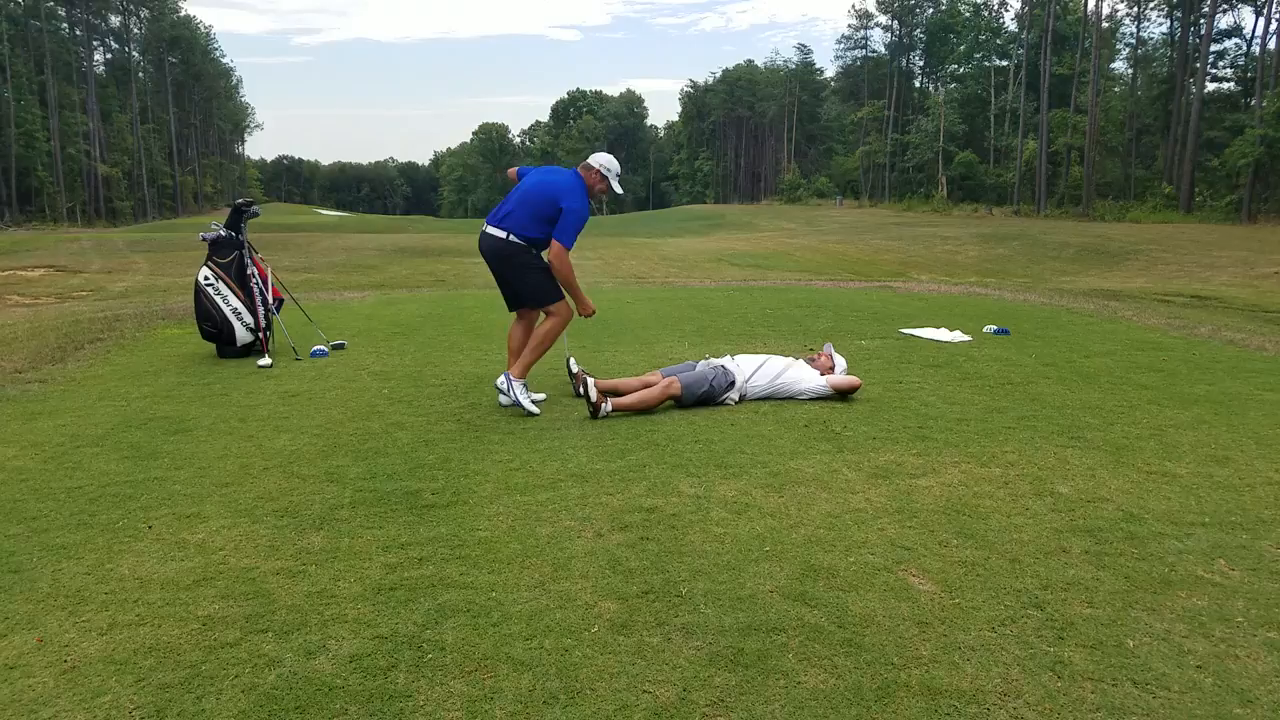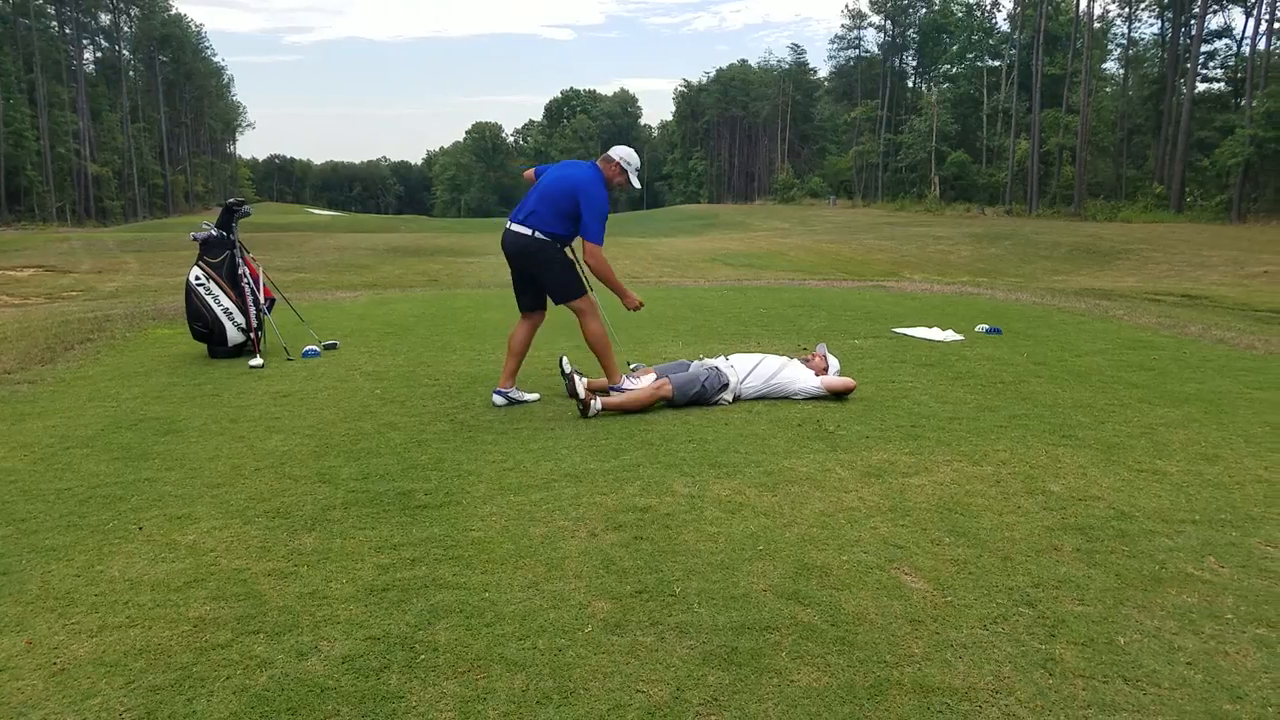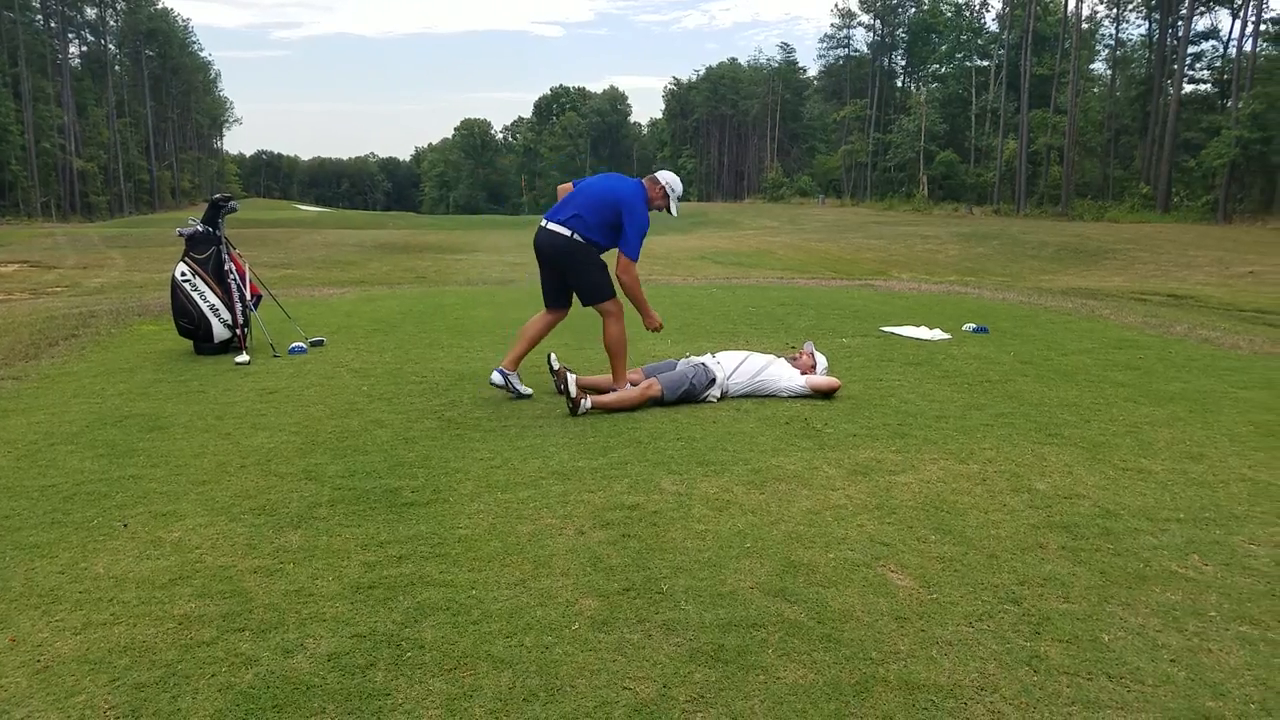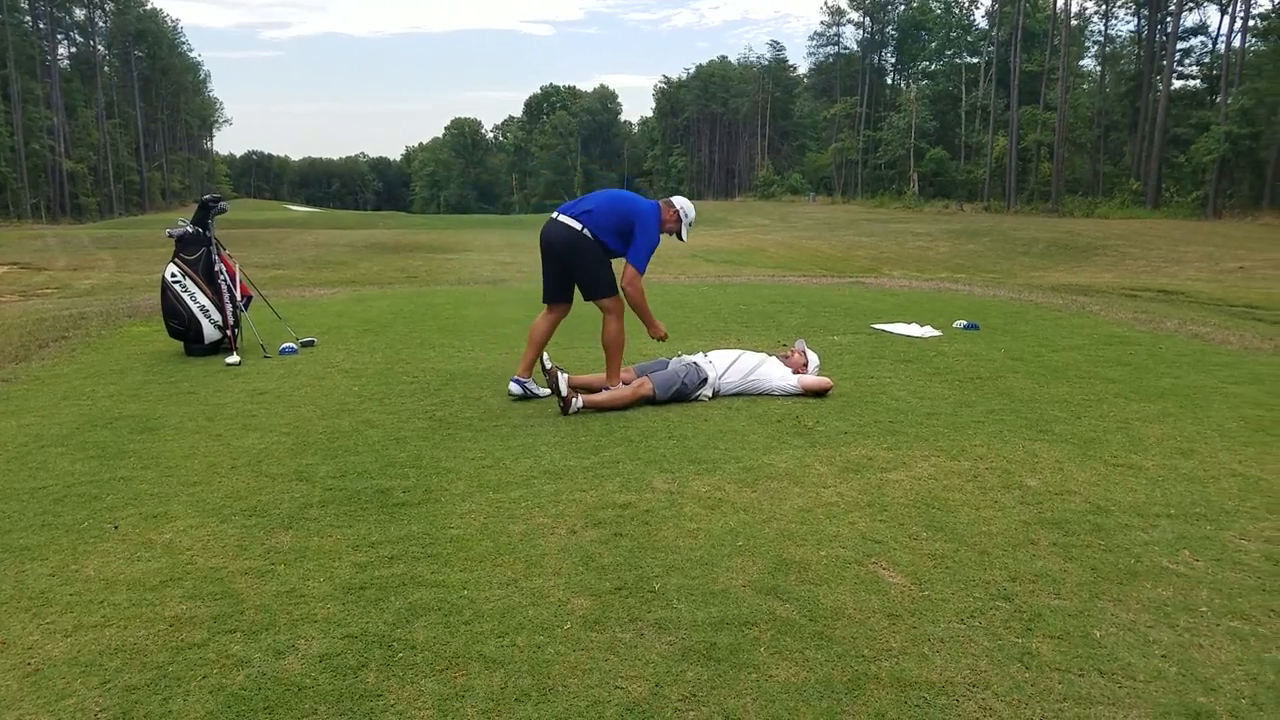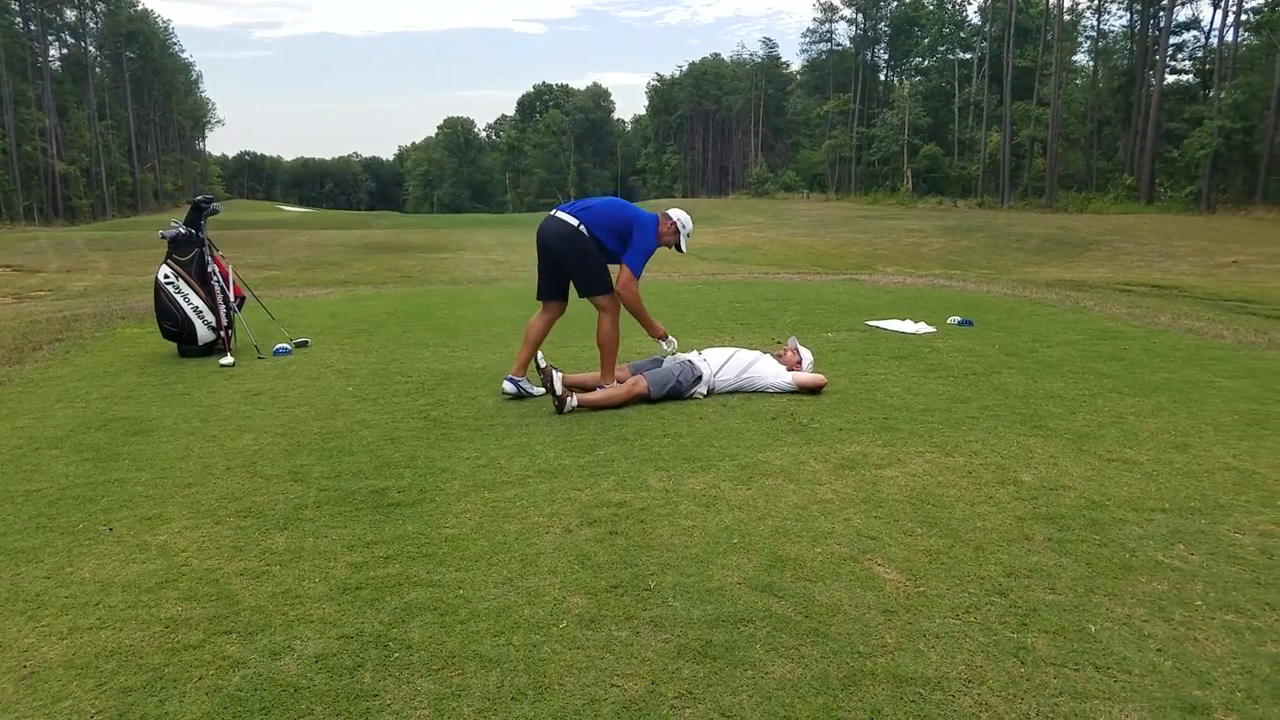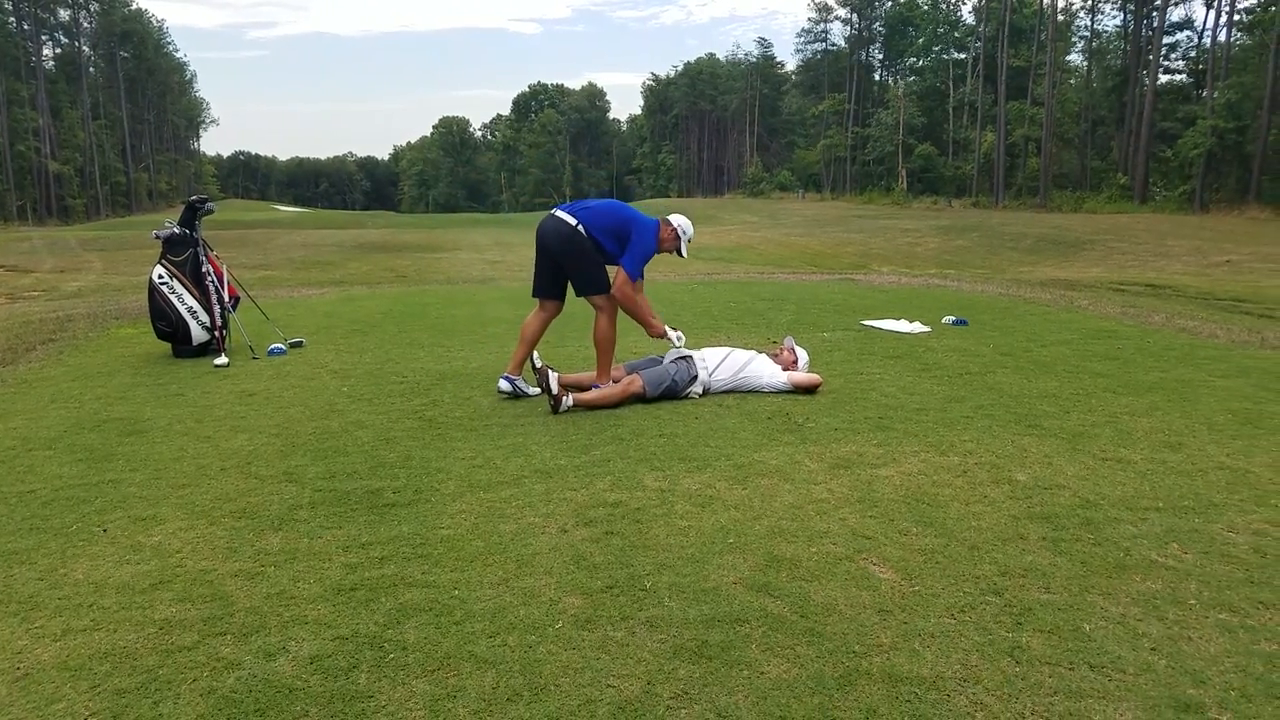
dt=0.3s
person 1, frame 1
left shoulder: (811, 381)
right shoulder: (796, 364)
left elbow: (854, 382)
left wrist: (837, 392)
left hip: (729, 381)
right hip: (721, 365)
left knee: (668, 386)
right knee: (652, 377)
left ankle: (605, 405)
right ankle: (589, 383)
person 1, frame 2
left shoulder: (805, 380)
right shoulder: (791, 364)
left elbow: (849, 384)
left wrist: (831, 392)
left hip: (723, 382)
right hip: (716, 364)
left knee: (659, 388)
right knee: (646, 374)
left ankle: (595, 403)
right ankle: (584, 383)
person 1, frame 3
left shoulder: (790, 379)
right shoulder: (777, 363)
left elbow: (833, 383)
left wrist: (818, 381)
left hip: (711, 379)
right hip: (703, 363)
left knee: (648, 388)
right knee: (634, 374)
left ankle: (585, 402)
right ankle: (571, 381)
person 1, frame 4
left shoulder: (782, 378)
right shoulder: (768, 361)
left elbow: (825, 383)
left wrist: (809, 377)
left hip: (703, 377)
right hip: (696, 361)
left knee: (640, 387)
right knee: (626, 374)
left ankle: (577, 401)
right ankle: (565, 380)
person 1, frame 5
left shoulder: (777, 375)
right shoulder: (763, 359)
left elbow: (820, 380)
left wrist: (805, 383)
left hip: (698, 376)
right hip: (691, 360)
left knee: (635, 386)
right knee: (621, 373)
left ankle: (571, 400)
right ankle: (559, 378)
person 1, frame 6
left shoulder: (772, 375)
right shoulder: (759, 358)
left elbow: (815, 380)
left wrist: (800, 376)
left hip: (694, 375)
right hip: (686, 359)
left knee: (631, 385)
right knee: (618, 372)
left ankle: (567, 399)
right ankle: (556, 378)
person 2, frame 1
left shoulder: (551, 172)
right shoulder: (577, 201)
left elbow: (513, 173)
right elbow: (557, 259)
right wrist: (581, 301)
left hip: (491, 240)
right hip: (511, 247)
left knee: (527, 314)
right knee: (559, 313)
left ankle: (511, 389)
right ankle: (513, 376)
person 2, frame 2
left shoulder: (570, 165)
right shoulder: (596, 193)
left elbow: (529, 175)
right elbow: (592, 258)
right wrist: (624, 294)
left hip: (513, 239)
right hip: (537, 244)
left knee: (531, 316)
right knee: (586, 310)
left ankle: (505, 388)
right ankle: (616, 381)
person 2, frame 3
left shoulder: (614, 180)
right shoulder: (637, 210)
left elbow: (562, 190)
right elbow: (625, 273)
right wrist: (648, 314)
left hip: (545, 235)
right hip: (569, 244)
left knee: (554, 311)
right knee: (612, 312)
left ankle: (506, 370)
right ankle: (621, 388)
person 2, frame 4
left shoulder: (635, 204)
right shoulder: (649, 224)
right elbow: (629, 284)
right wrist: (652, 325)
left hip: (552, 228)
right hip: (576, 237)
left knee: (555, 310)
right knee: (613, 309)
left ankle: (521, 378)
right ankle: (613, 387)
person 2, frame 5
left shoulder: (637, 221)
right shoulder: (647, 232)
left elbow: (631, 286)
right elbow: (624, 289)
left wrist: (659, 332)
right wrist: (651, 326)
left hip: (550, 227)
right hip: (571, 234)
left knee: (551, 309)
right knee: (608, 307)
left ankle: (515, 378)
right ankle: (607, 385)
person 2, frame 6
left shoulder: (639, 226)
right shoulder: (646, 236)
left elbow: (635, 294)
right elbow: (620, 291)
left wrist: (663, 328)
right wrist: (649, 325)
left hip: (549, 226)
right hip: (570, 234)
left knee: (547, 309)
right knee: (605, 306)
left ankle: (512, 376)
right ankle: (602, 385)
